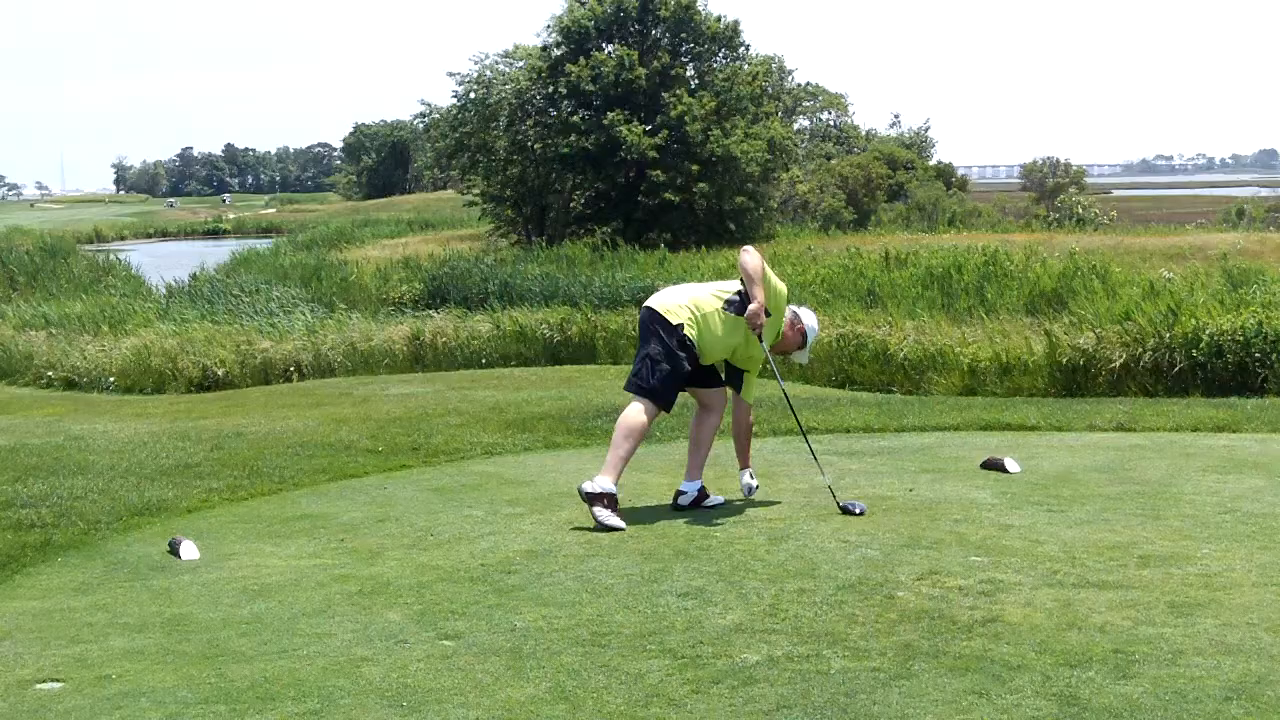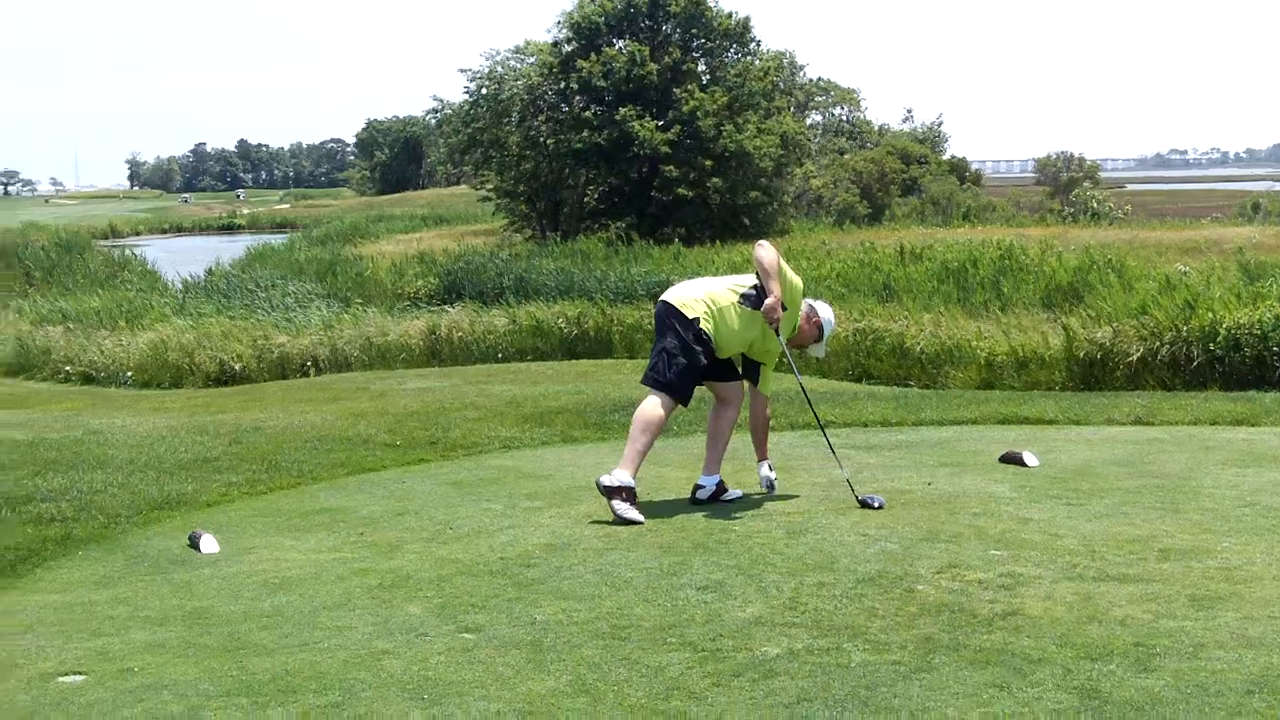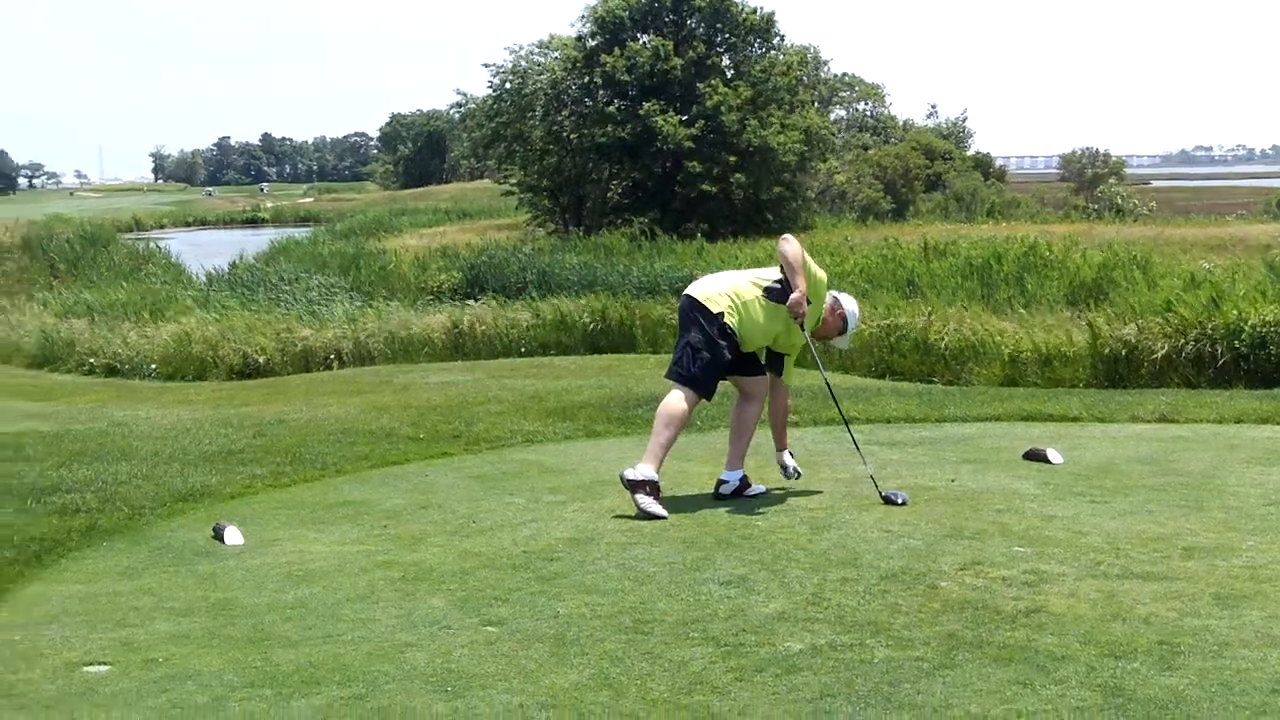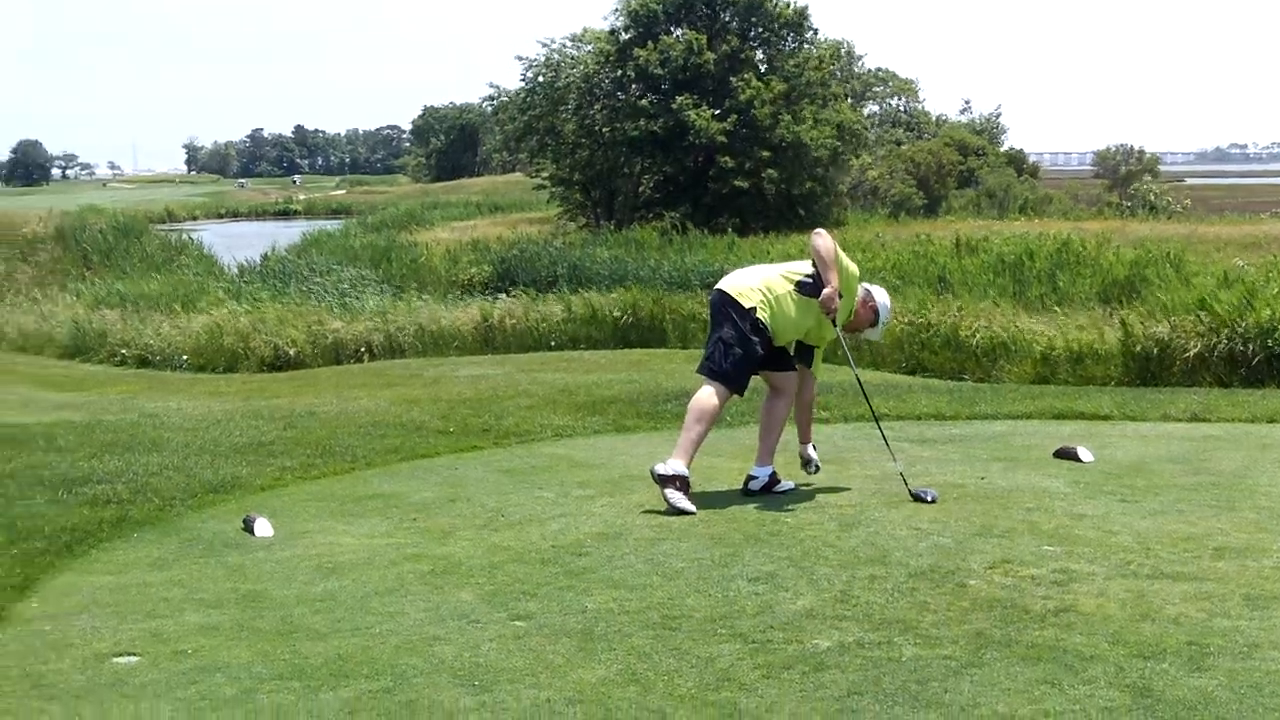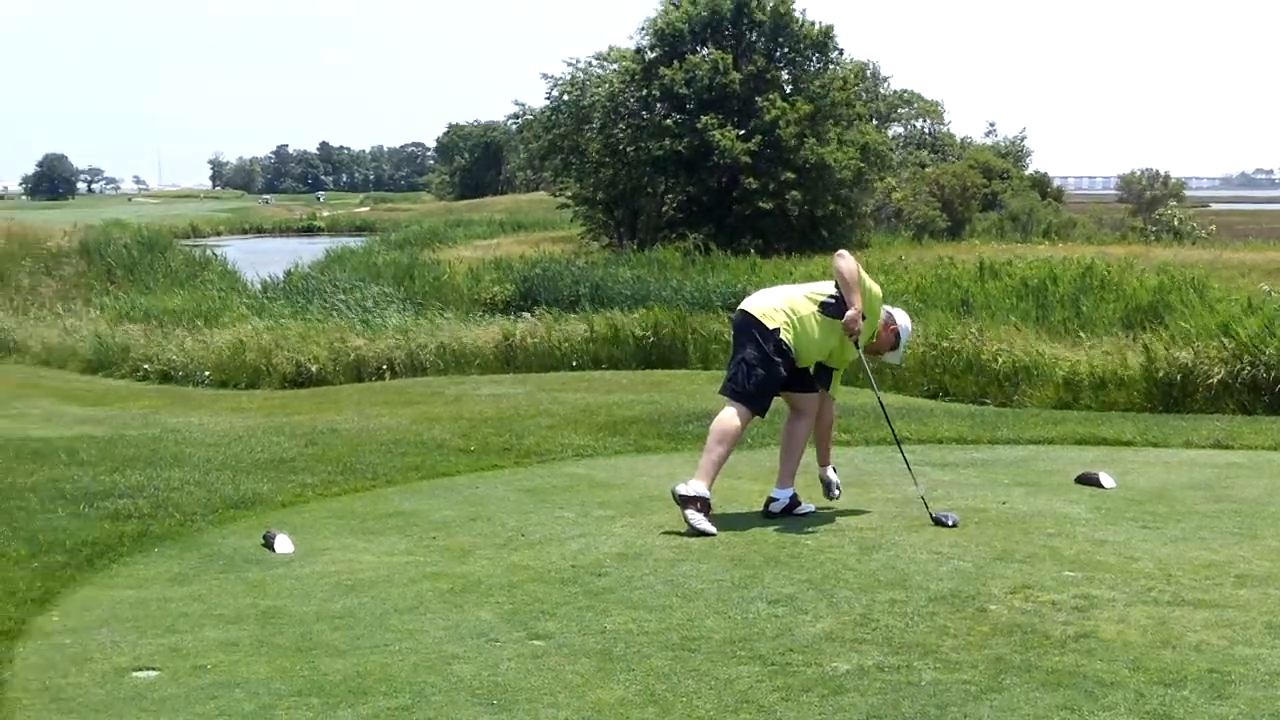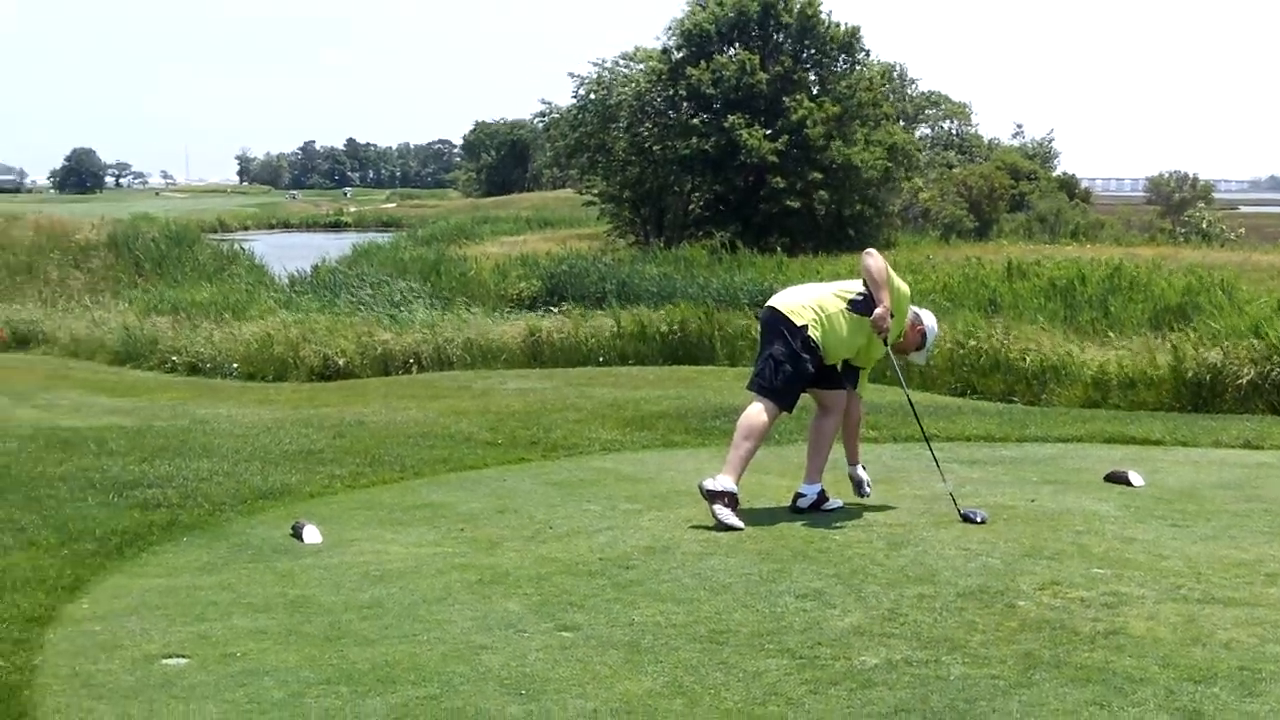
dt=0.1s
person 1, frame 1
left shoulder: (753, 354)
right shoulder: (777, 298)
left elbow: (743, 413)
right elbow: (747, 252)
left wrist: (745, 470)
right wrist: (758, 303)
right hip: (671, 317)
left knee: (715, 400)
right knee: (647, 403)
left ankle: (690, 490)
right ankle: (602, 489)
person 1, frame 2
left shoulder: (768, 347)
right shoulder: (793, 293)
left elbow: (760, 406)
right elbow: (762, 247)
left wrist: (763, 462)
right wrist: (774, 297)
right hip: (687, 310)
left knee: (732, 394)
right knee: (664, 397)
left ankle: (708, 483)
right ankle: (620, 482)
person 1, frame 3
left shoulder: (791, 338)
right shoulder: (817, 284)
left elbow: (779, 396)
right elbow: (786, 241)
left wrist: (782, 451)
right wrist: (799, 291)
right hip: (711, 305)
left knee: (756, 388)
right knee: (689, 391)
left ankle: (732, 479)
right ankle: (644, 476)
person 1, frame 4
left shoulder: (822, 330)
right shoulder: (849, 278)
left elbow: (805, 389)
right elbow: (818, 235)
left wrist: (805, 444)
right wrist: (831, 286)
right hip: (743, 299)
left knee: (786, 384)
right knee: (720, 386)
left ankle: (761, 474)
right ankle: (674, 471)
person 1, frame 5
left shoulder: (842, 352)
right shoulder: (872, 299)
left elbow: (824, 409)
right elbow: (842, 257)
left wrist: (825, 468)
right wrist: (855, 309)
right hip: (766, 320)
left knee: (807, 405)
right knee: (742, 407)
left ankle: (782, 497)
right ankle: (695, 493)
person 1, frame 6
left shoulder: (869, 350)
right shoulder: (900, 299)
left elbow: (851, 408)
right elbow: (870, 256)
left wrist: (854, 466)
right wrist: (883, 307)
right hip: (794, 317)
left knee: (835, 402)
right knee: (770, 403)
left ankle: (810, 492)
right ankle: (722, 488)
